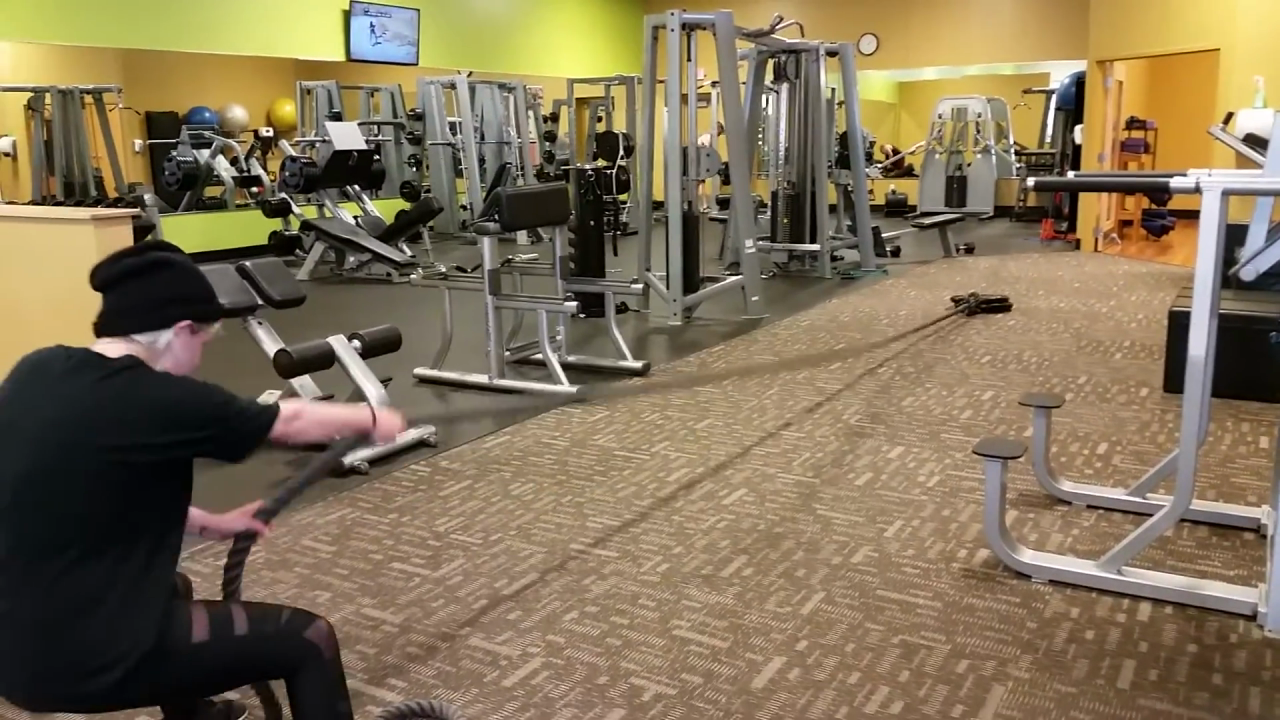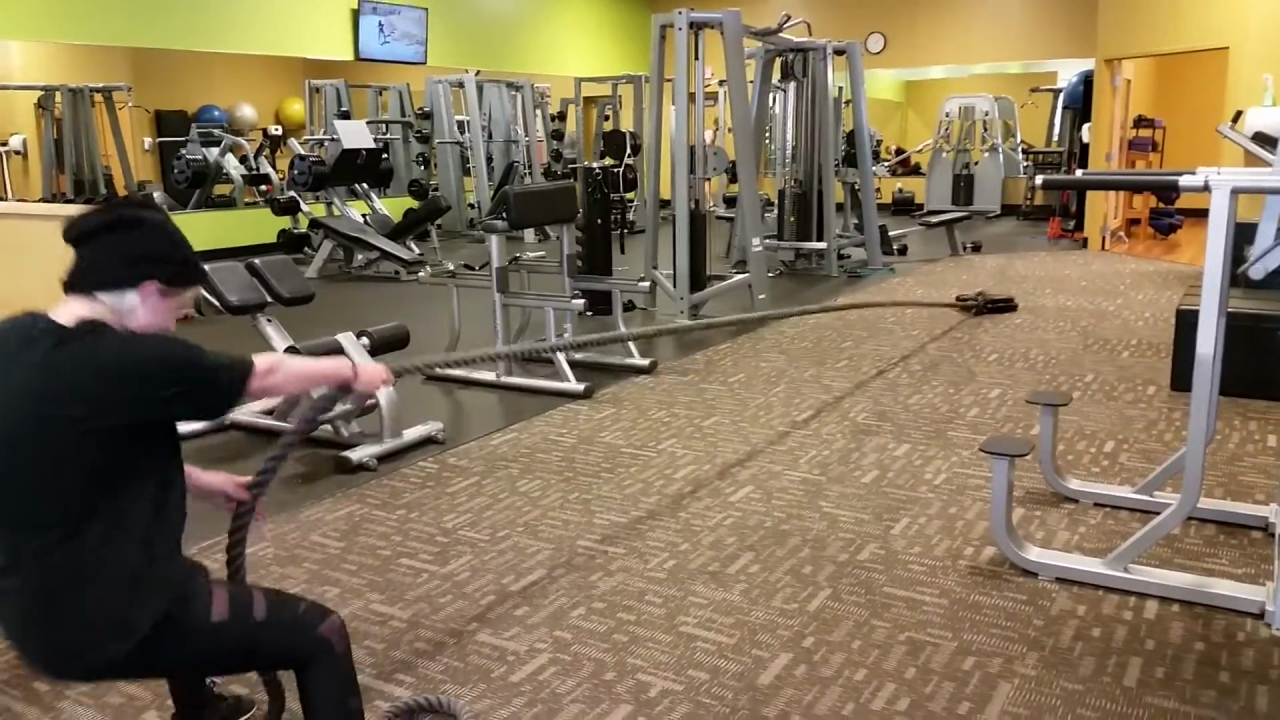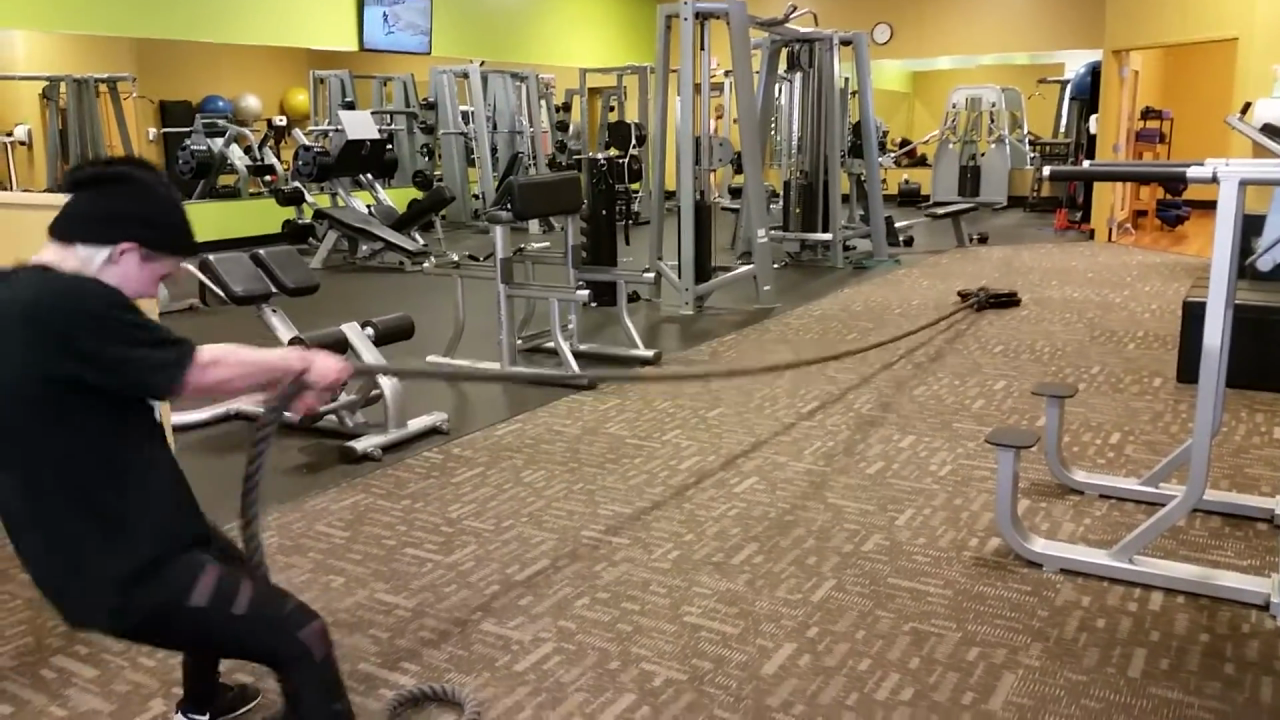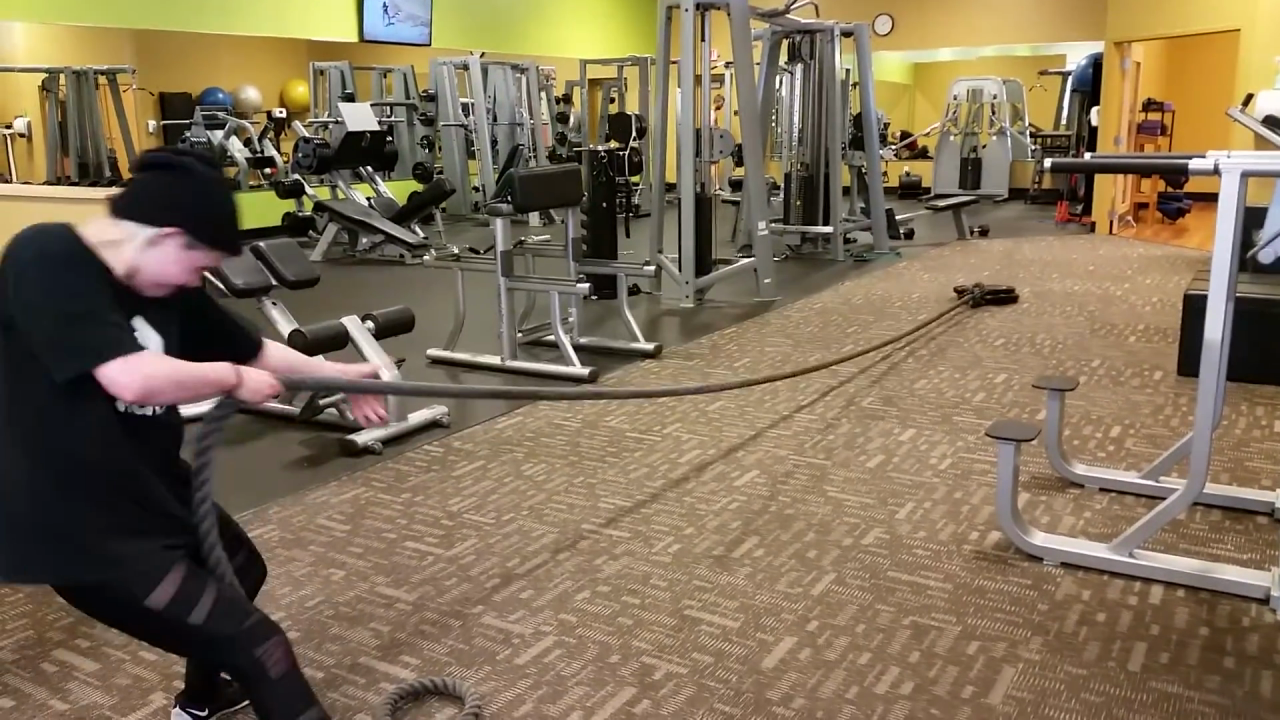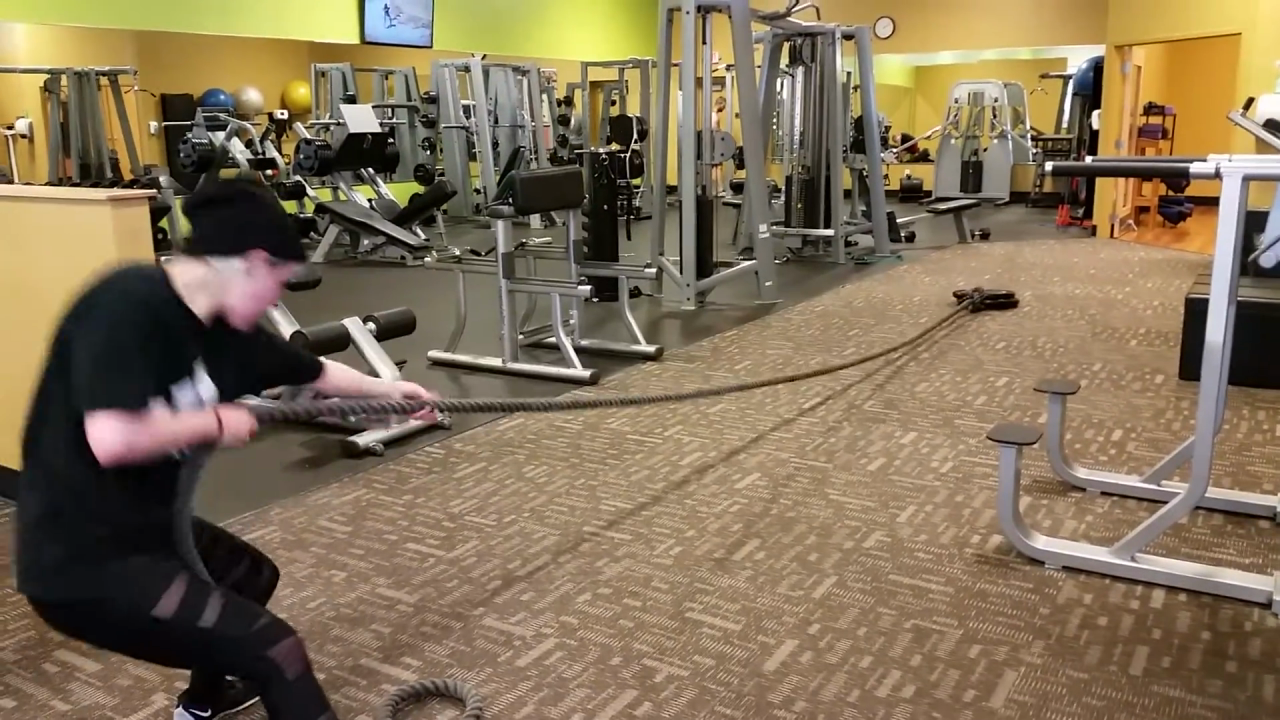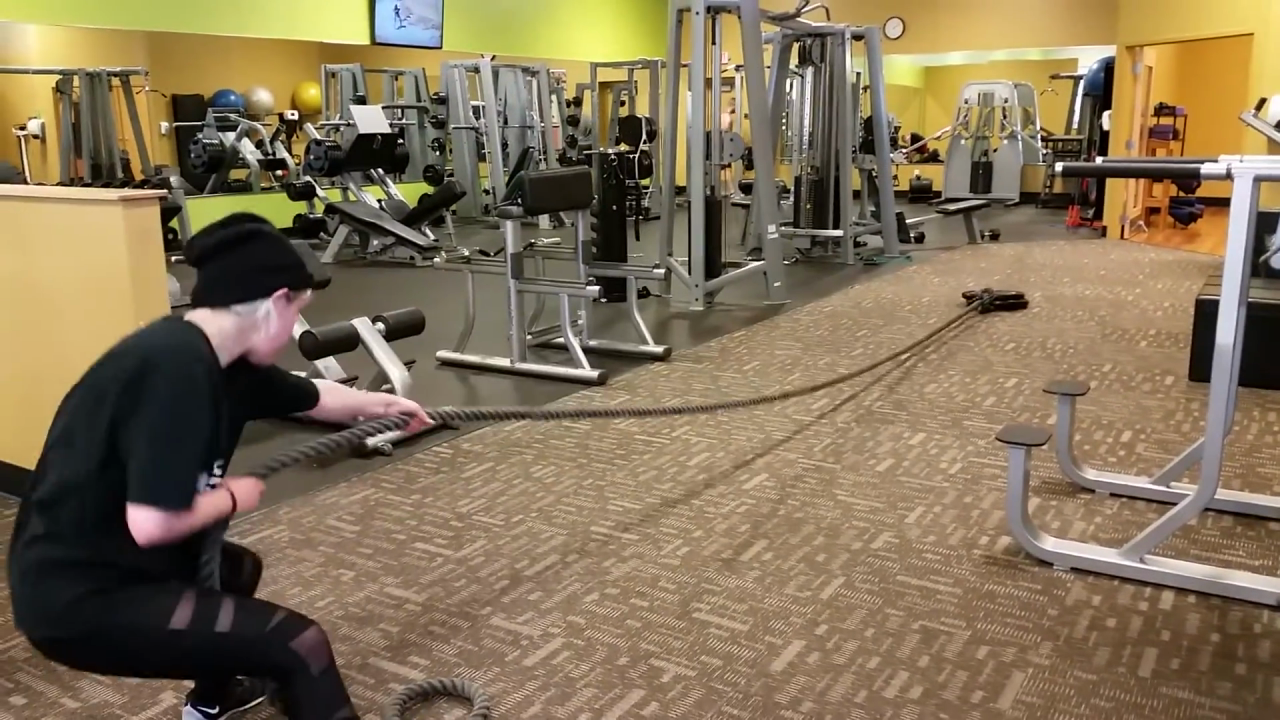
dt=0.2s
person 1, frame 1
left shoulder: (38, 372)
right shoulder: (159, 402)
right elbow: (288, 424)
left wrist: (207, 523)
right wrist: (371, 419)
right hip: (83, 651)
left knee: (167, 590)
right knee: (308, 641)
person 1, frame 2
right shoulder: (122, 361)
right elbow: (261, 377)
left wrist: (200, 480)
right wrist: (351, 370)
left hip: (46, 598)
right hip: (106, 617)
left knee: (190, 584)
right knee: (318, 635)
person 1, frame 3
right shoulder: (59, 304)
left elbow: (168, 360)
right elbow: (200, 373)
left wrist: (278, 373)
right wrist: (301, 363)
right hip: (116, 557)
left knee: (227, 576)
right knee: (299, 636)
person 1, frame 4
left shoulder: (163, 282)
left elbow: (252, 350)
right elbow: (133, 379)
left wrist: (339, 375)
right wrist: (233, 379)
right hip: (84, 530)
left knee: (241, 569)
right knee: (255, 646)
person 1, frame 5
left shoulder: (224, 326)
right shoulder: (135, 300)
left elbow: (315, 372)
right elbow: (113, 437)
left wrist: (387, 389)
right wrist: (215, 423)
left hip: (138, 527)
right hip: (83, 561)
left knee: (251, 575)
right knee: (275, 652)
person 1, frame 6
left shoulder: (216, 359)
right shoulder: (179, 367)
left elbow: (314, 398)
right elbow: (151, 523)
left wrist: (384, 404)
right wrist: (230, 498)
left hip: (101, 564)
right hip: (79, 599)
left knee: (238, 568)
right knee: (298, 645)
